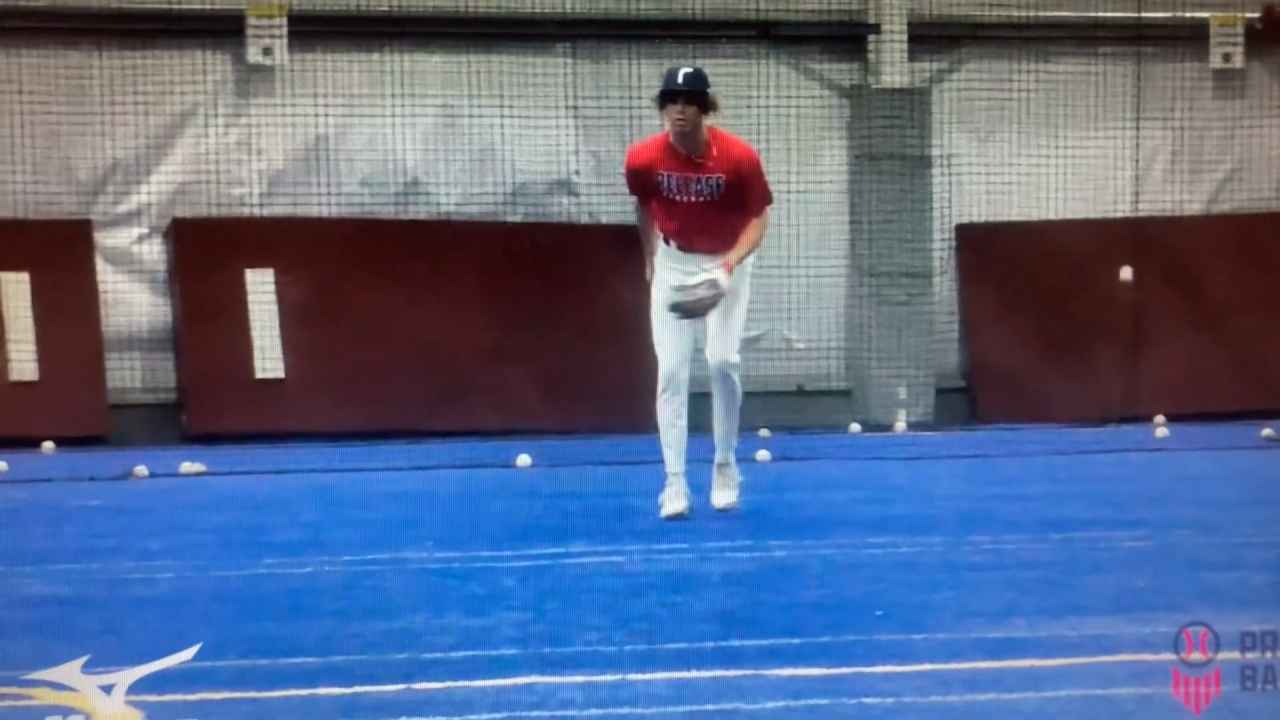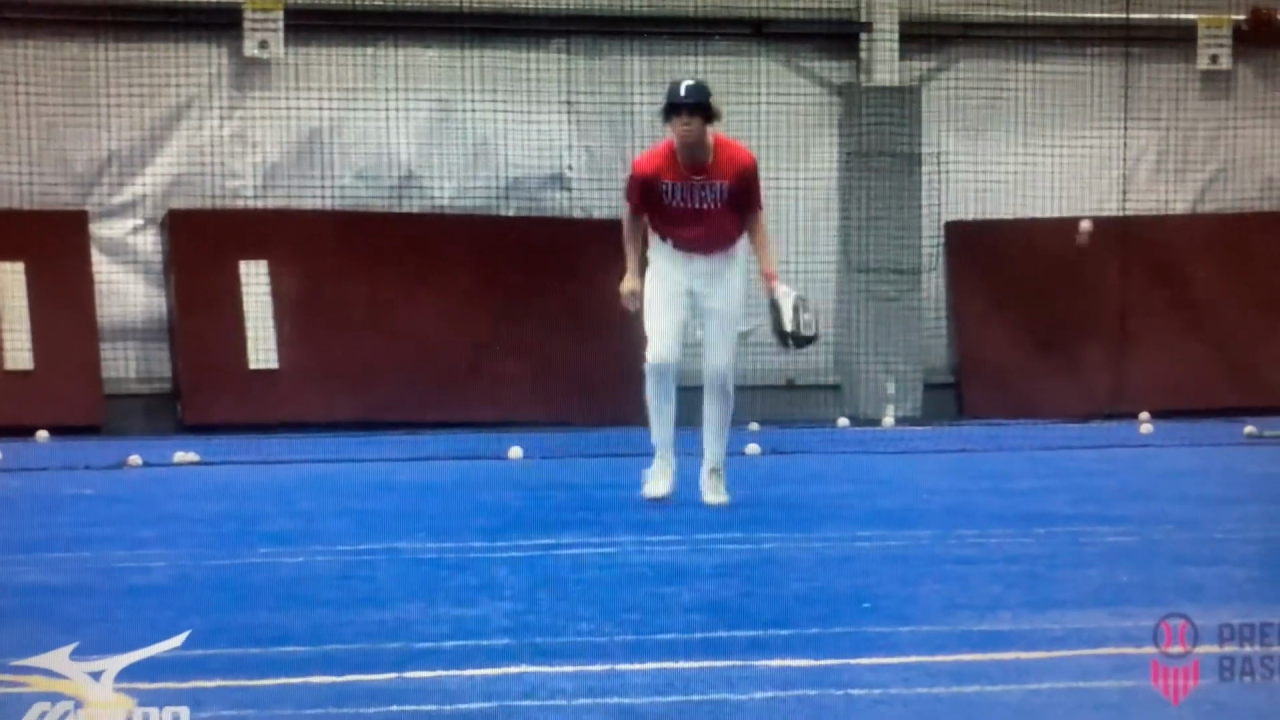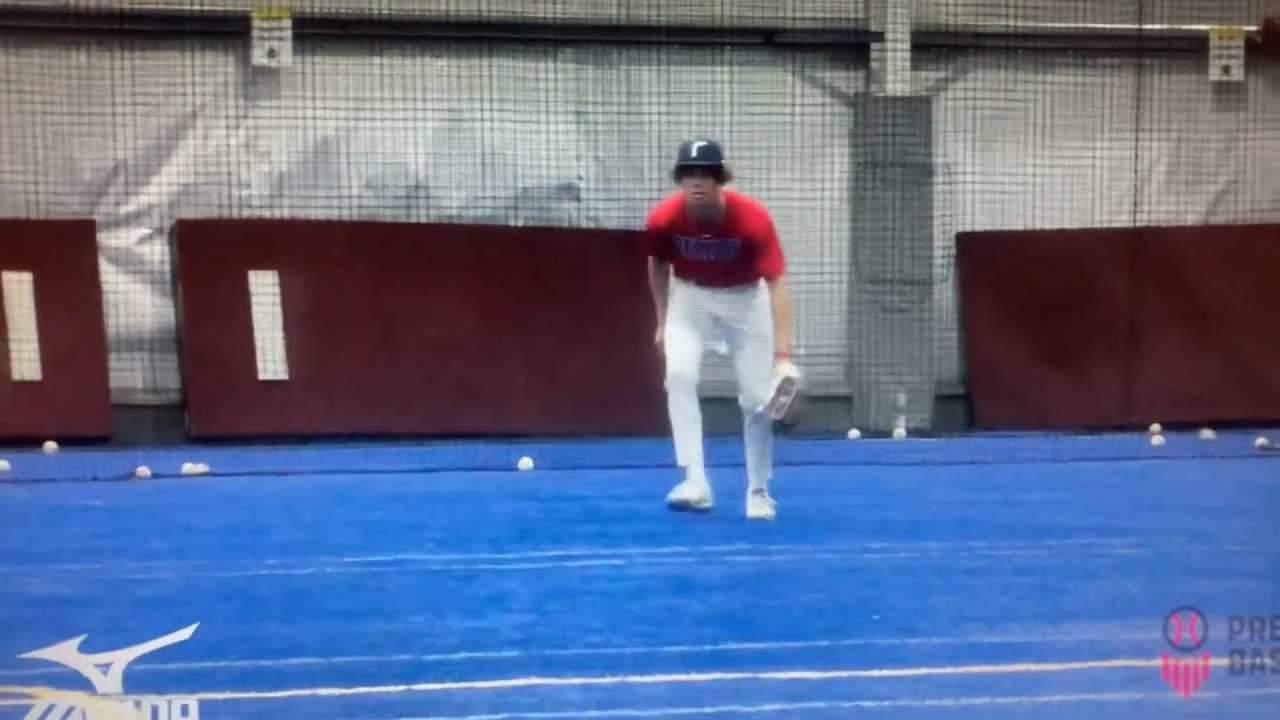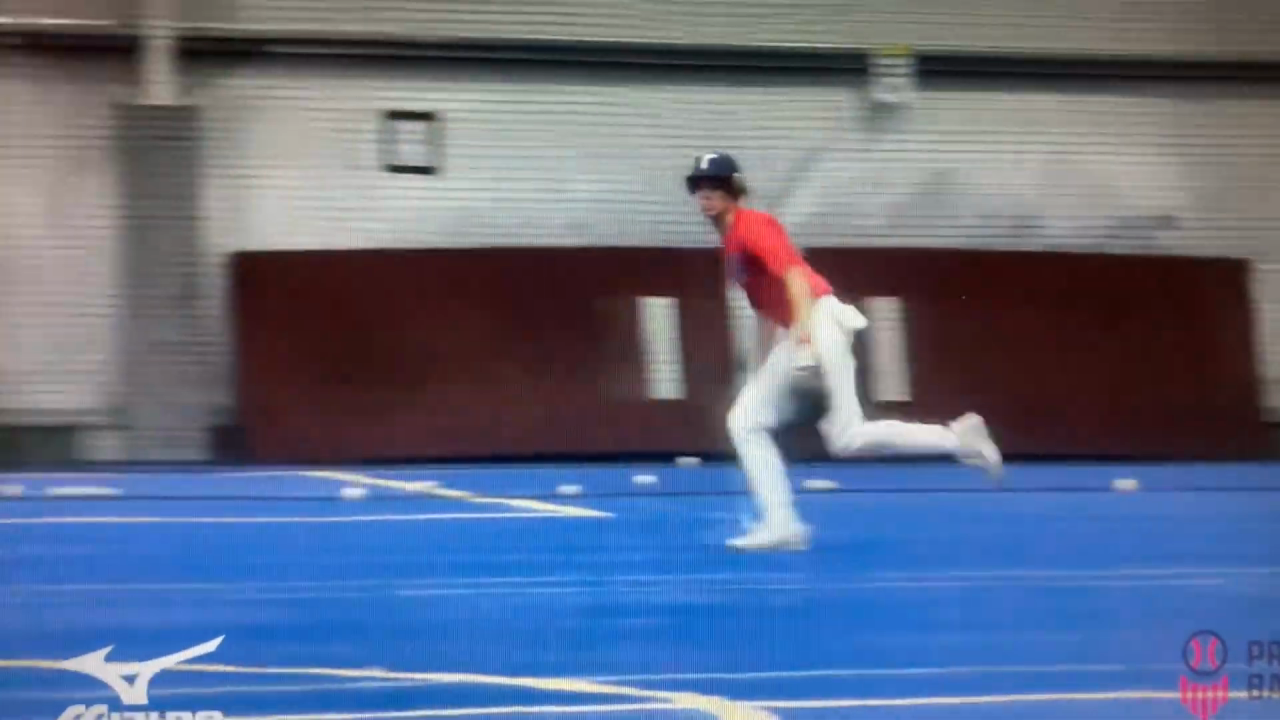
dt=1s
person 1, frame 1
left shoulder: (739, 156)
right shoulder: (642, 158)
left elbow: (757, 219)
left wrist: (727, 267)
right wrist: (650, 261)
left hip: (727, 263)
right hip: (672, 264)
left knee: (722, 361)
right knee: (671, 371)
left ankle: (725, 467)
right ankle: (675, 482)
person 1, frame 2
left shoulder: (741, 162)
right shoulder: (648, 166)
left elbow: (753, 218)
right elbow: (634, 215)
left wrist: (769, 273)
right wrist: (632, 272)
left hip: (723, 267)
right hip: (668, 263)
left knee: (720, 372)
right knee: (661, 359)
left ankle: (713, 470)
right ankle: (662, 460)
person 1, frame 3
left shoulder: (753, 218)
right shoulder: (662, 220)
left elbow: (777, 287)
right elbow: (657, 265)
left wrist: (784, 356)
right wrist: (663, 322)
left hip: (744, 296)
right hip: (690, 296)
left knee: (758, 399)
right knee: (679, 373)
left ankle: (759, 491)
right ankle: (696, 482)
person 1, frame 4
left shoulder: (753, 227)
right shoulder: (730, 243)
left elbow: (796, 278)
left wrist: (804, 344)
left hip: (820, 326)
right hip: (802, 335)
left knee: (847, 438)
right knee: (743, 424)
left ankle: (957, 437)
right ankle: (779, 525)
